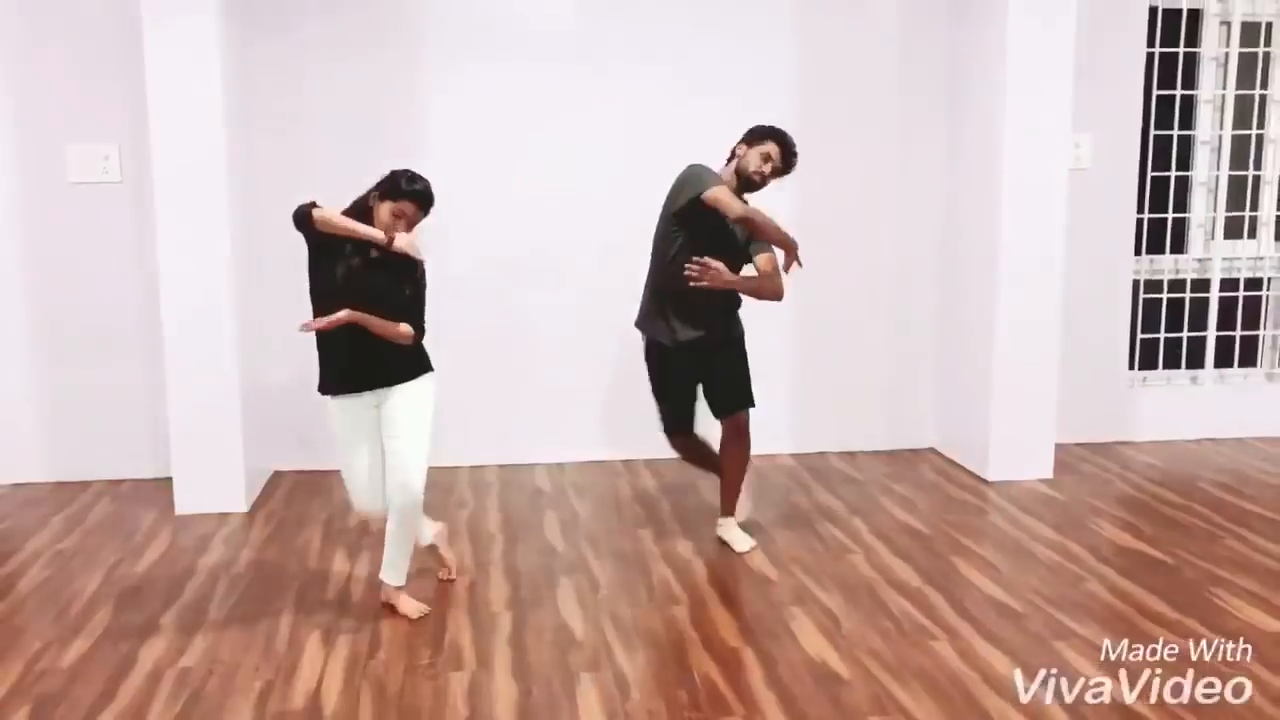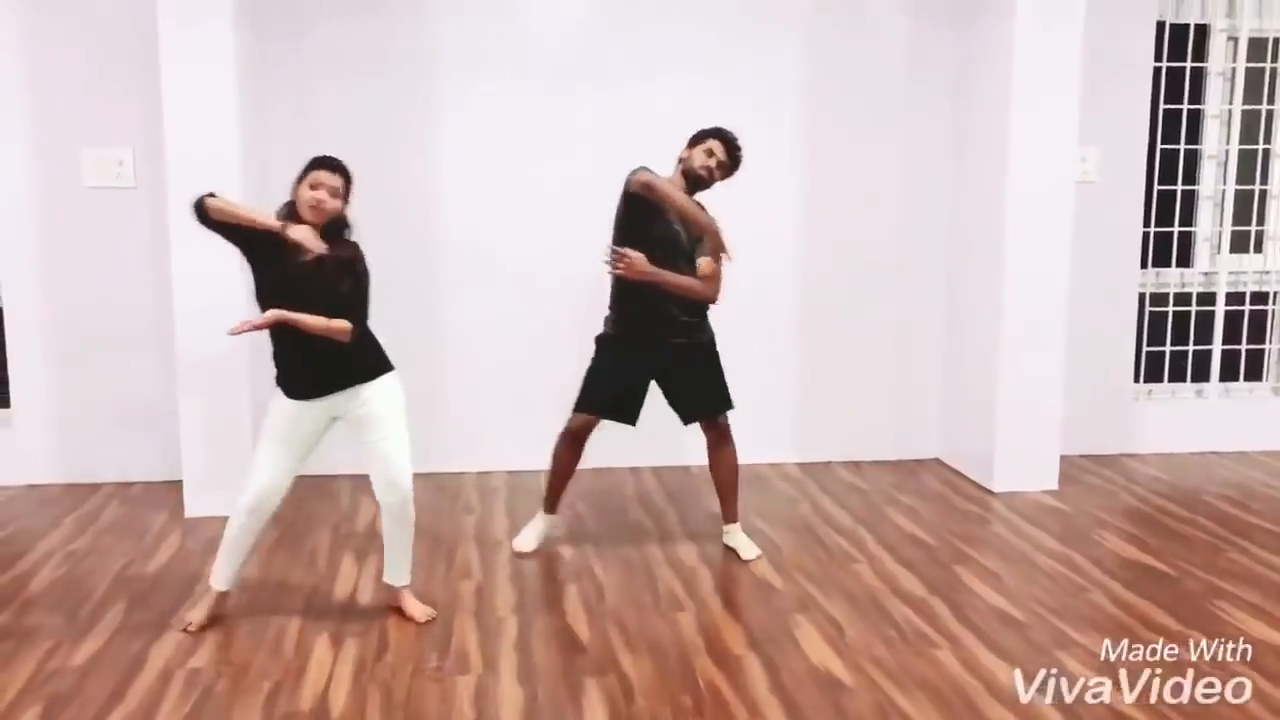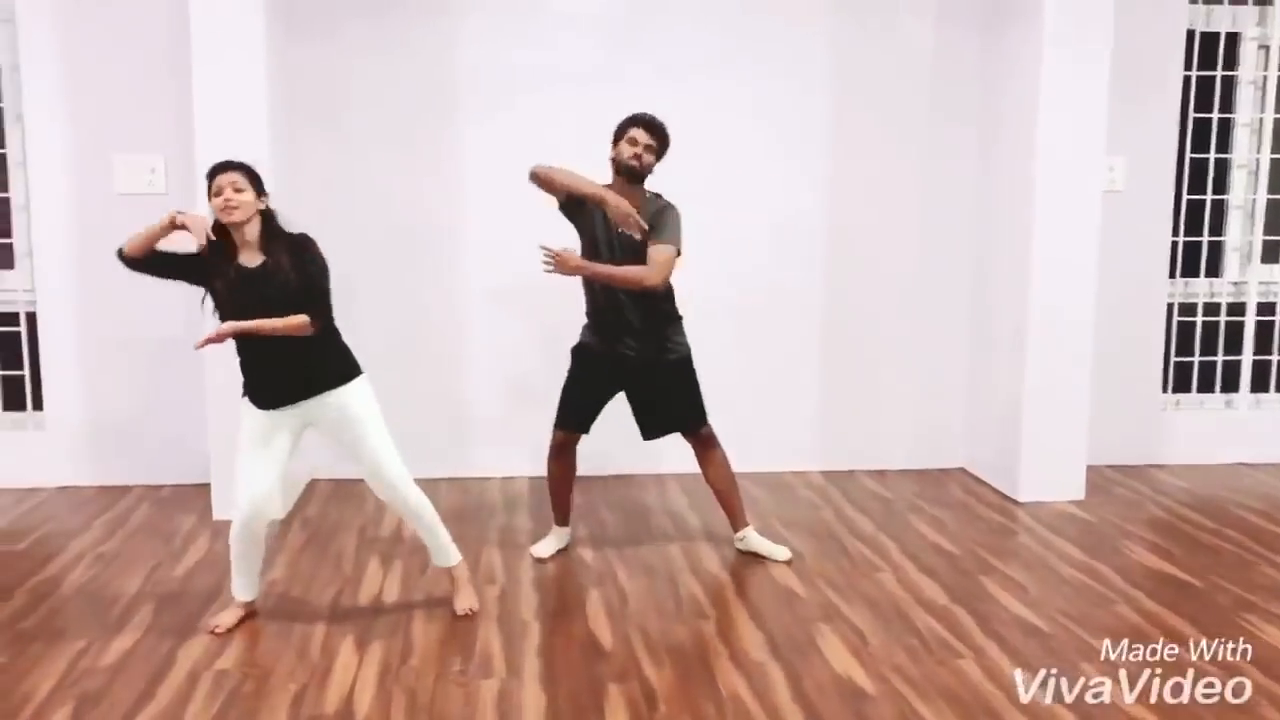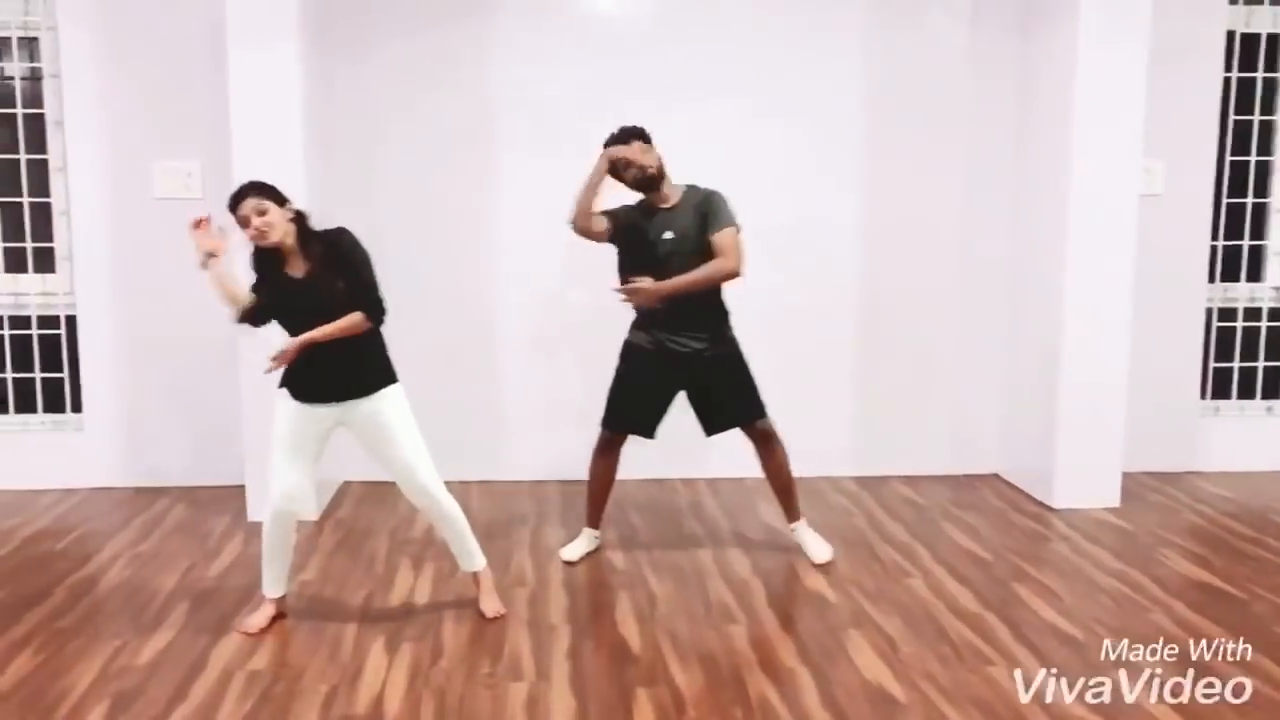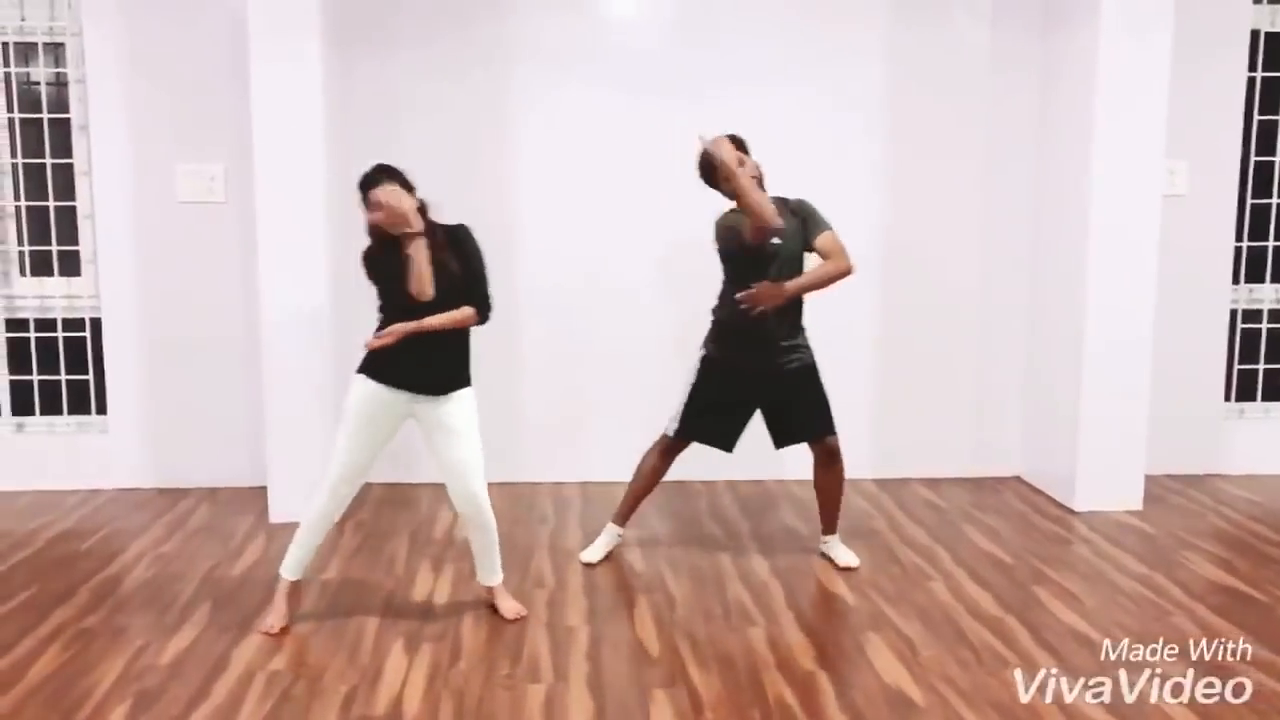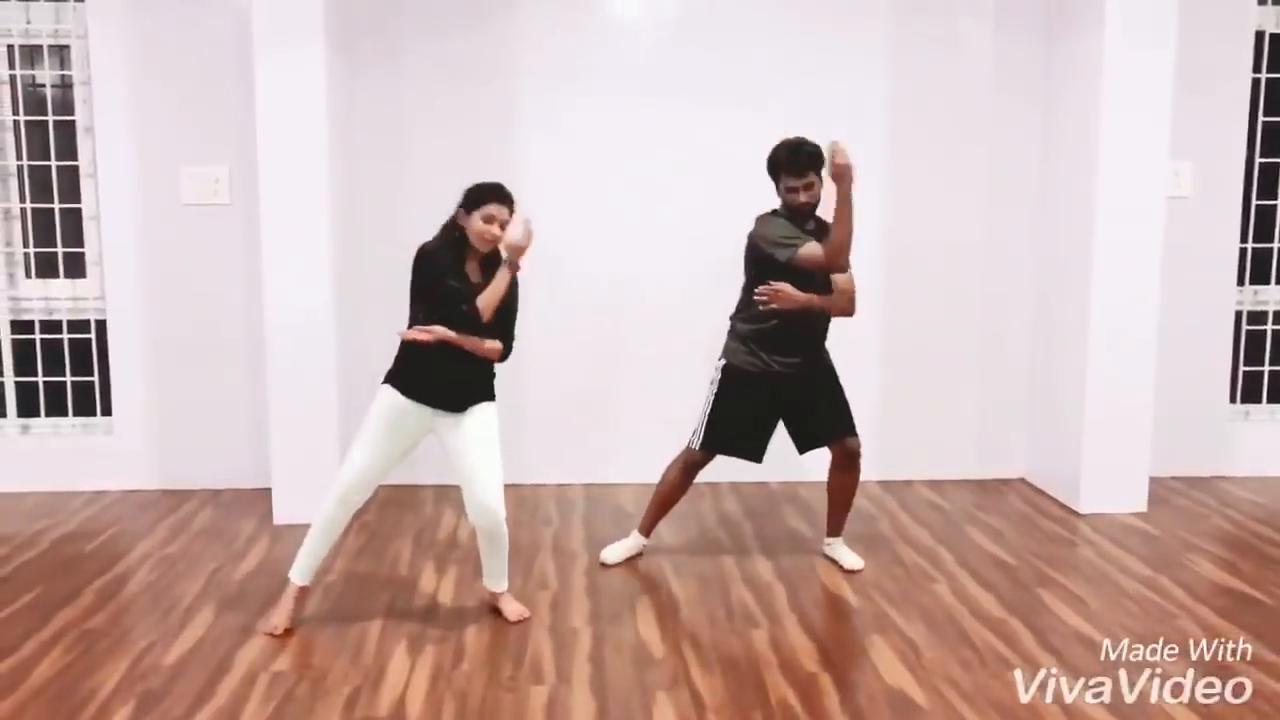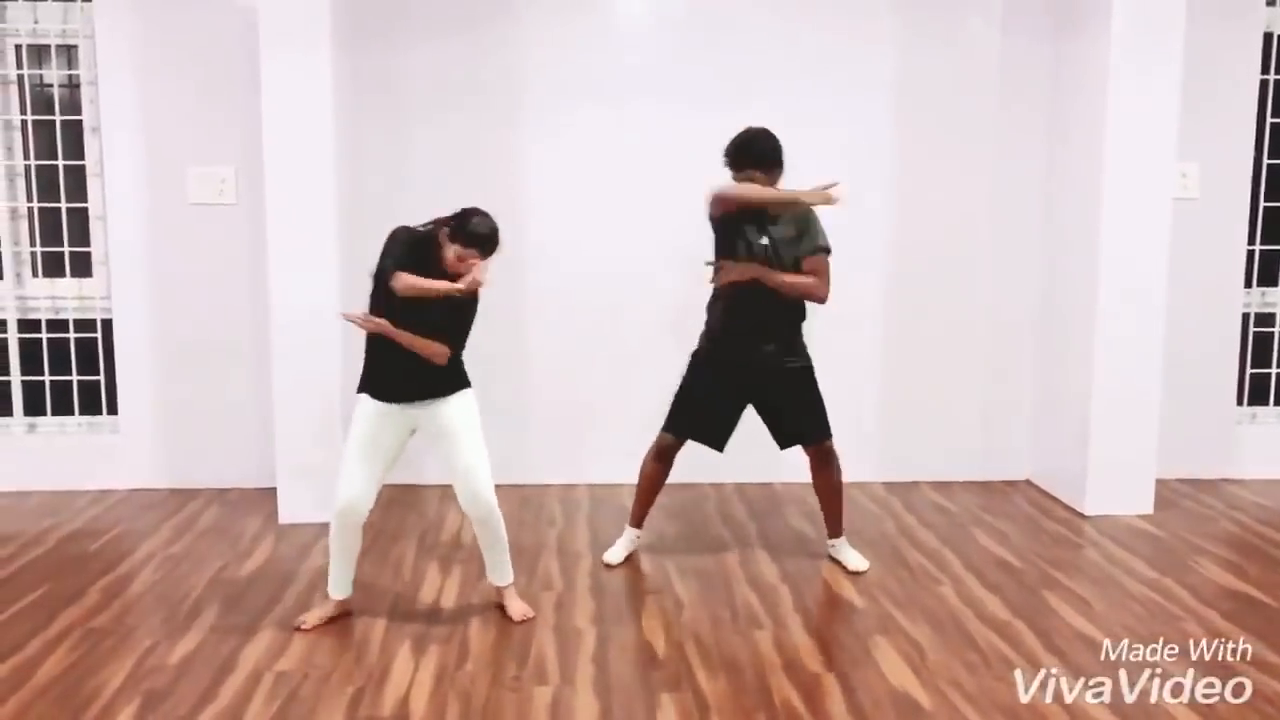
dt=0.3s
person 1, frame 1
left shoulder: (408, 262)
right shoulder: (331, 241)
left elbow: (412, 334)
right elbow: (304, 215)
left wrist: (354, 317)
right wrist: (382, 238)
left hip: (406, 382)
right hip: (346, 387)
left knee: (408, 485)
right knee: (369, 500)
left ankle: (393, 584)
right ankle: (430, 532)
person 1, frame 2
left shoulder: (347, 256)
right shoulder: (264, 242)
left elbow: (351, 329)
right elbow: (206, 208)
left wrist: (283, 315)
right wrist: (283, 228)
left hip: (367, 383)
right hip: (300, 392)
left knee: (397, 487)
right knee: (258, 494)
left ankle: (400, 587)
right ankle: (217, 590)
person 1, frame 3
left shoulder: (297, 248)
right shoulder: (212, 263)
left elbow: (316, 319)
right elbow: (131, 256)
left wrist: (241, 326)
right wrist: (169, 224)
left hip: (335, 386)
right hip: (267, 400)
left knee: (395, 483)
right knee: (252, 506)
left ankle: (457, 570)
right ankle: (244, 598)
person 1, frame 4
left shoulder: (338, 245)
right shoulder: (269, 275)
left elbow: (371, 313)
right elbow: (252, 315)
left wrist: (305, 339)
right wrist: (214, 255)
left hip: (370, 390)
right hip: (304, 398)
left knee: (426, 487)
right knee: (283, 501)
left ankle: (482, 576)
right ankle: (273, 598)
person 1, frame 5
left shoulder: (458, 237)
right shoulder: (377, 257)
left elbow: (479, 309)
right elbow: (420, 299)
left wrist: (416, 327)
right wrist: (411, 234)
left hip: (449, 388)
right hip: (383, 382)
left knee: (471, 495)
right knee: (337, 484)
left ankle: (494, 586)
right ankle: (288, 586)
person 1, frame 6
left shoulder: (501, 274)
right shoulder: (433, 258)
left elbow: (501, 347)
right elbow: (472, 317)
left wrist: (450, 335)
right wrist: (510, 263)
left hip: (471, 404)
right hip: (408, 395)
left knee: (488, 508)
right knee: (348, 490)
left ankle: (498, 590)
right ankle: (296, 587)
person 1, frame 7
left shoulder: (465, 290)
right shoulder: (403, 243)
left elbow: (445, 353)
right elbow: (397, 285)
left wrist: (390, 330)
right wrist: (457, 286)
left hip: (445, 397)
right hip: (381, 398)
left knee: (479, 497)
right knee: (348, 503)
left ankle: (504, 586)
right ankle: (337, 599)
person 2, frame 1
left shoulder: (753, 224)
right shoulder: (696, 178)
left elbow: (774, 289)
right elbow: (739, 213)
left wrist: (731, 280)
right wrist: (788, 244)
left hip: (719, 331)
right hip: (665, 330)
left knee: (738, 420)
right knee: (679, 434)
left ankle: (728, 519)
right ankle: (729, 476)
person 2, frame 2
left shoulder: (700, 221)
right shoulder: (642, 186)
left elbow: (709, 290)
right elbow: (651, 184)
left wrist: (651, 272)
right wrist: (713, 232)
left hip: (687, 337)
right hip: (626, 333)
left knee: (718, 426)
right knee: (577, 425)
left ankle: (732, 528)
right ankle: (547, 516)
person 2, frame 3
left shoulder: (663, 212)
right shoulder: (589, 202)
left elbow: (654, 277)
right elbow: (539, 173)
left wrist: (584, 267)
right wrist: (605, 196)
left hip: (660, 348)
right hip: (601, 345)
left knee: (702, 437)
right knee: (563, 438)
left ankle: (745, 533)
right ankle: (561, 529)
person 2, frame 4
left shoulder: (707, 202)
right shoulder: (628, 219)
left elbow: (731, 263)
right elbow: (582, 225)
left wrist: (662, 289)
right wrist: (603, 164)
left hip: (710, 344)
right hip: (650, 345)
left knee: (761, 430)
right knee: (609, 437)
left ankle: (799, 526)
right ankle: (591, 532)
person 2, frame 5
left shoulder: (800, 211)
right shoulder: (729, 226)
left elbow: (842, 263)
right elbow: (766, 223)
left wrist: (786, 289)
right wrist: (728, 165)
left hip: (789, 355)
right hip: (730, 355)
left knee: (828, 446)
right knee: (671, 443)
left ankle: (829, 538)
right ankle: (614, 530)
person 2, frame 6
left shoulder: (827, 231)
right shoulder: (768, 229)
left elbow: (847, 302)
right elbow: (832, 259)
left wrist: (803, 299)
right wrist: (845, 188)
left hip: (808, 363)
right hip: (749, 363)
left knee: (848, 448)
right knee: (696, 455)
left ankle: (833, 539)
right ankle: (639, 536)
person 2, frame 7
left shoulder: (803, 220)
right shoulder: (726, 209)
left elbow: (820, 290)
right elbow: (729, 195)
left wrist: (753, 272)
right wrist: (801, 196)
left hip: (782, 355)
right hip: (722, 353)
left knee: (821, 447)
right knee: (667, 441)
left ankle: (837, 541)
right ankle: (632, 533)
